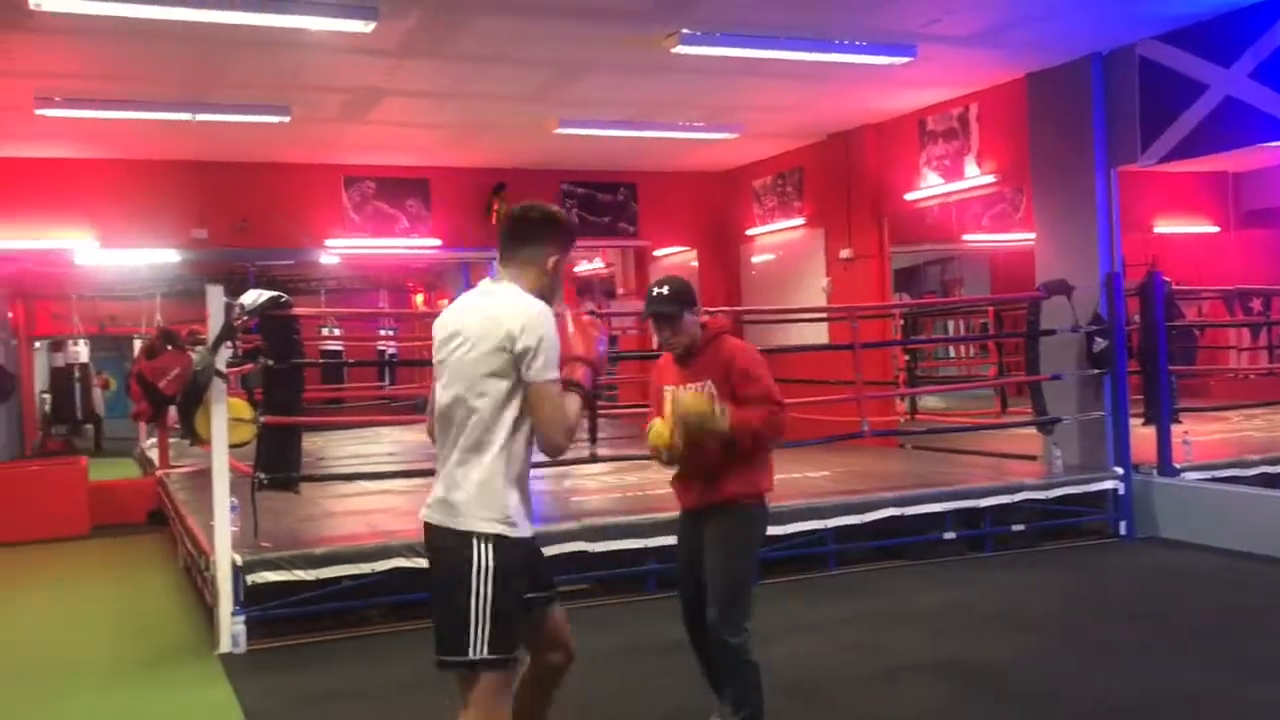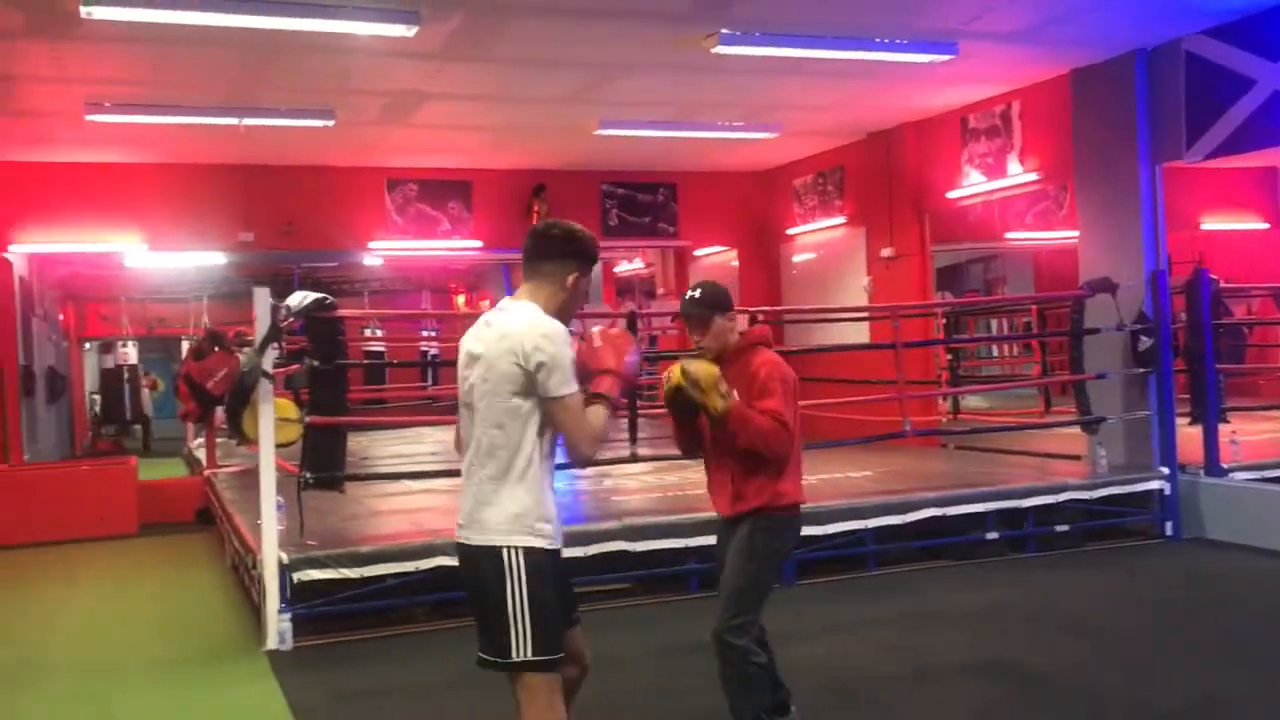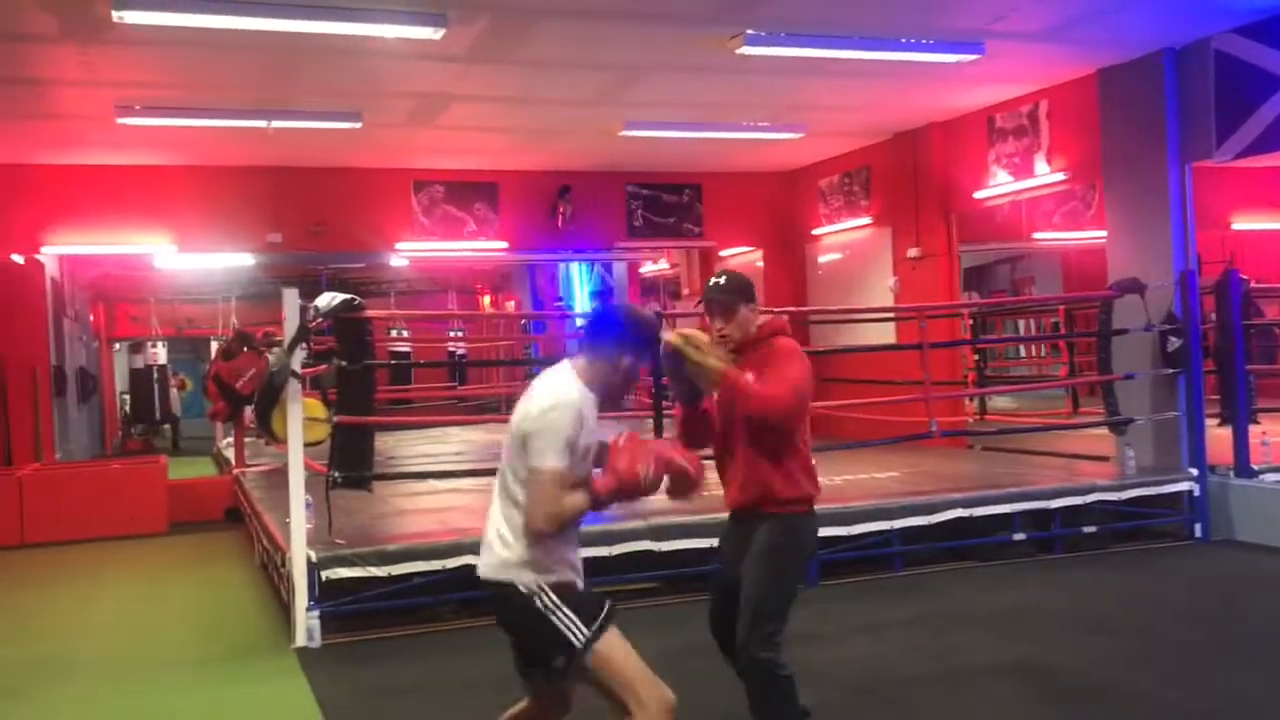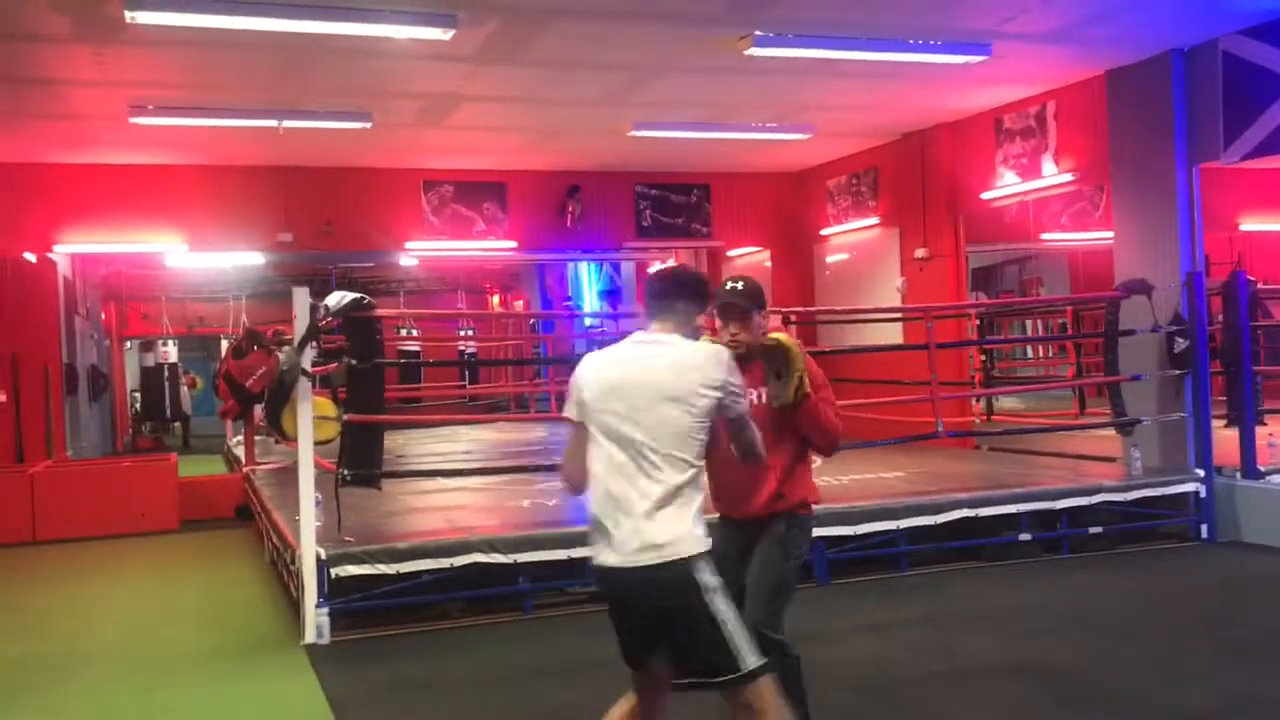
dt=0.3s
person 1, frame 1
left shoulder: (456, 312)
right shoulder: (531, 317)
right elbow: (555, 438)
right wrist: (580, 369)
left hip: (497, 520)
right hip: (479, 525)
left knee: (555, 647)
person 1, frame 2
left shoulder: (483, 330)
right shoulder: (543, 333)
right elbow: (583, 446)
right wrist: (610, 380)
left hip: (498, 534)
right hip: (509, 540)
left knee: (572, 662)
person 1, frame 3
left shoulder: (563, 385)
right shoulder: (564, 401)
left elbow: (582, 457)
right elbow: (542, 517)
left wrist: (657, 460)
right wrist: (608, 486)
left hip: (522, 573)
right hip: (529, 579)
person 1, frame 4
left shoulder: (591, 369)
right shoulder: (710, 361)
left elbow: (575, 478)
right elbow: (753, 455)
left hip: (614, 563)
right hip: (675, 560)
person 2, frame 1
left shoulder: (736, 355)
right shoulder: (663, 368)
left elbow: (773, 420)
right elbow: (658, 424)
left wrist: (722, 420)
right wrist: (659, 437)
left hip: (736, 507)
right hip: (692, 509)
left knee: (725, 622)
right knee: (696, 617)
person 2, frame 2
left shoulder: (767, 367)
right shoulder: (699, 371)
left elbow: (776, 440)
right elbow: (693, 448)
left wrist: (722, 401)
right wrist: (682, 408)
left hip: (769, 515)
right hip: (732, 515)
left knee: (731, 628)
right knee: (739, 623)
person 2, frame 3
left shoulder: (785, 355)
right shoulder: (713, 365)
left elbow: (773, 409)
right elbow: (696, 438)
left wrist: (718, 370)
right wrist: (687, 389)
left hip: (784, 517)
right hip: (744, 515)
left knee: (755, 639)
right knee: (724, 624)
person 2, frame 4
left shoulder: (799, 365)
left elbow: (829, 440)
left wrist: (795, 390)
left hip: (784, 517)
right hip: (732, 521)
left knee: (763, 625)
